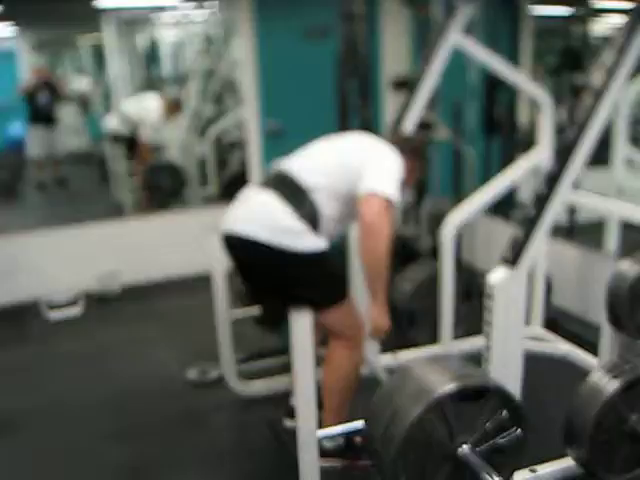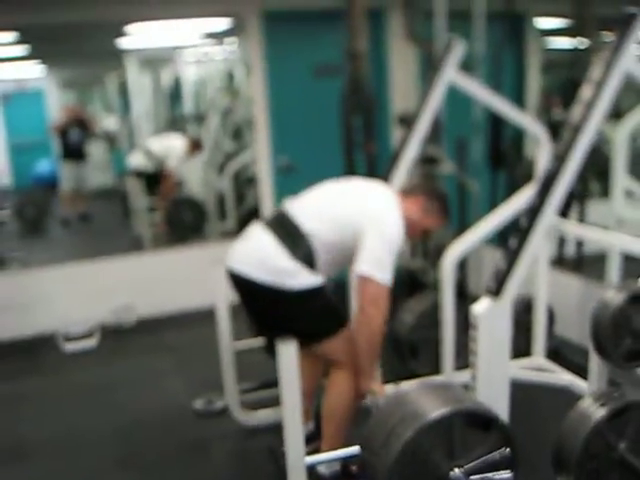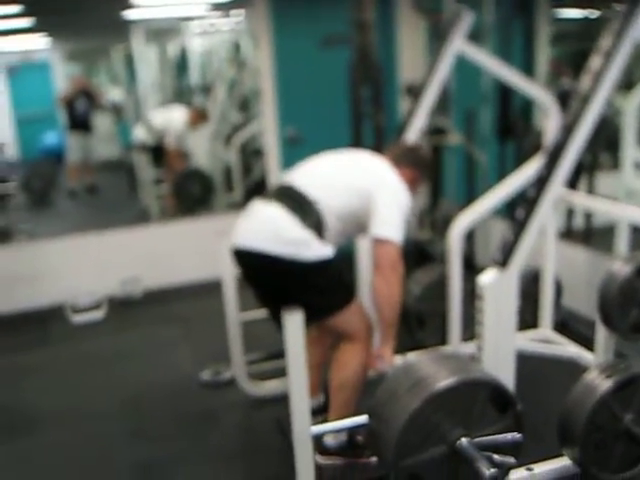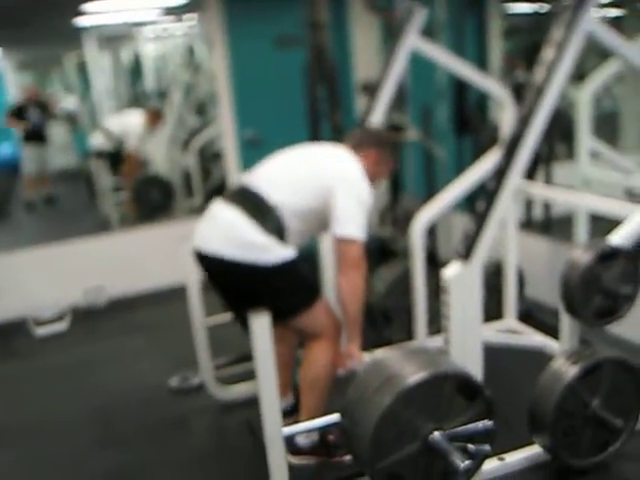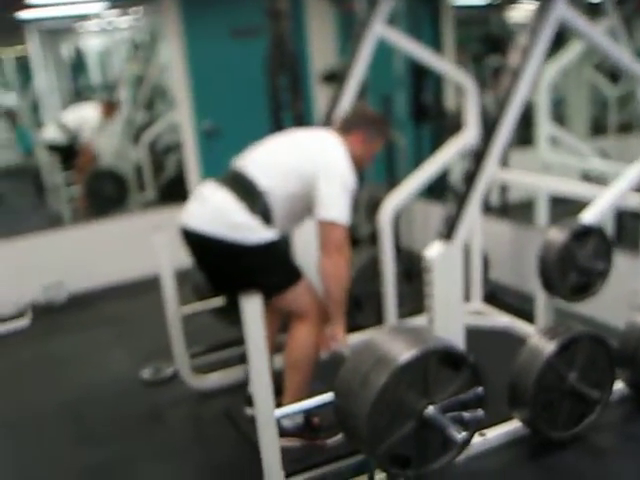
dt=1s
person 1, frame 1
left shoulder: (358, 147)
right shoulder: (388, 160)
right elbow: (375, 222)
right wrist: (379, 304)
left hip: (240, 224)
right hip: (281, 236)
right knee: (348, 334)
right ankle: (331, 441)
person 1, frame 2
left shoulder: (373, 192)
right shoulder: (387, 222)
right elbow: (371, 308)
right wrist: (368, 379)
left hip: (245, 258)
right hip: (276, 272)
left knee: (313, 345)
right knee: (348, 362)
left ankle: (302, 435)
person 1, frame 3
left shoulder: (351, 161)
right shoulder: (392, 187)
right elbow: (387, 269)
right wrist: (387, 345)
left hip: (247, 238)
right hip: (289, 247)
left knee: (319, 321)
right knee: (356, 334)
left ankle: (311, 410)
right ankle: (335, 441)
person 1, frame 4
left shoulder: (316, 154)
right shoulder: (353, 181)
right elbow: (351, 265)
right wrist: (354, 343)
left hip: (210, 237)
right hip: (249, 249)
left knee: (285, 317)
right knee: (324, 331)
left ankle: (284, 408)
right ankle: (306, 440)
person 1, frame 5
left shoulder: (308, 140)
right shoulder: (337, 164)
right elbow: (334, 249)
right wrist: (337, 324)
left hip: (197, 219)
right hip: (232, 230)
left knee: (272, 299)
right knee: (309, 312)
right ankle: (290, 421)
